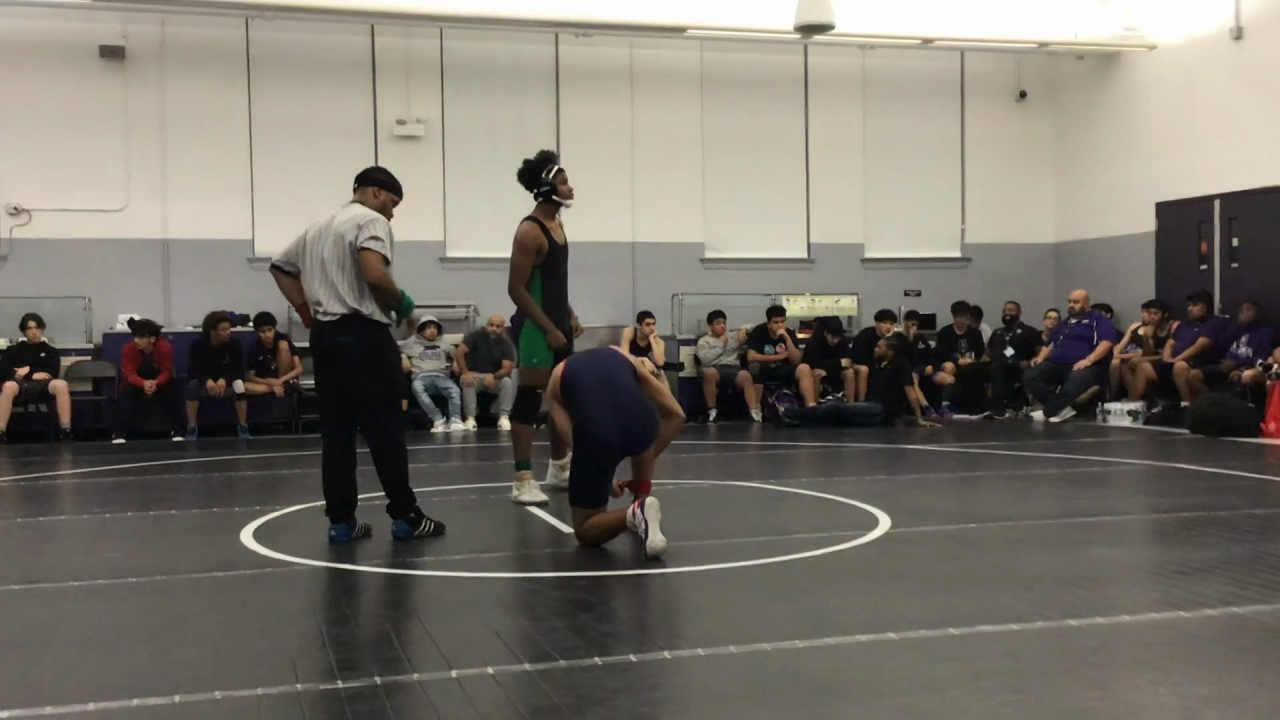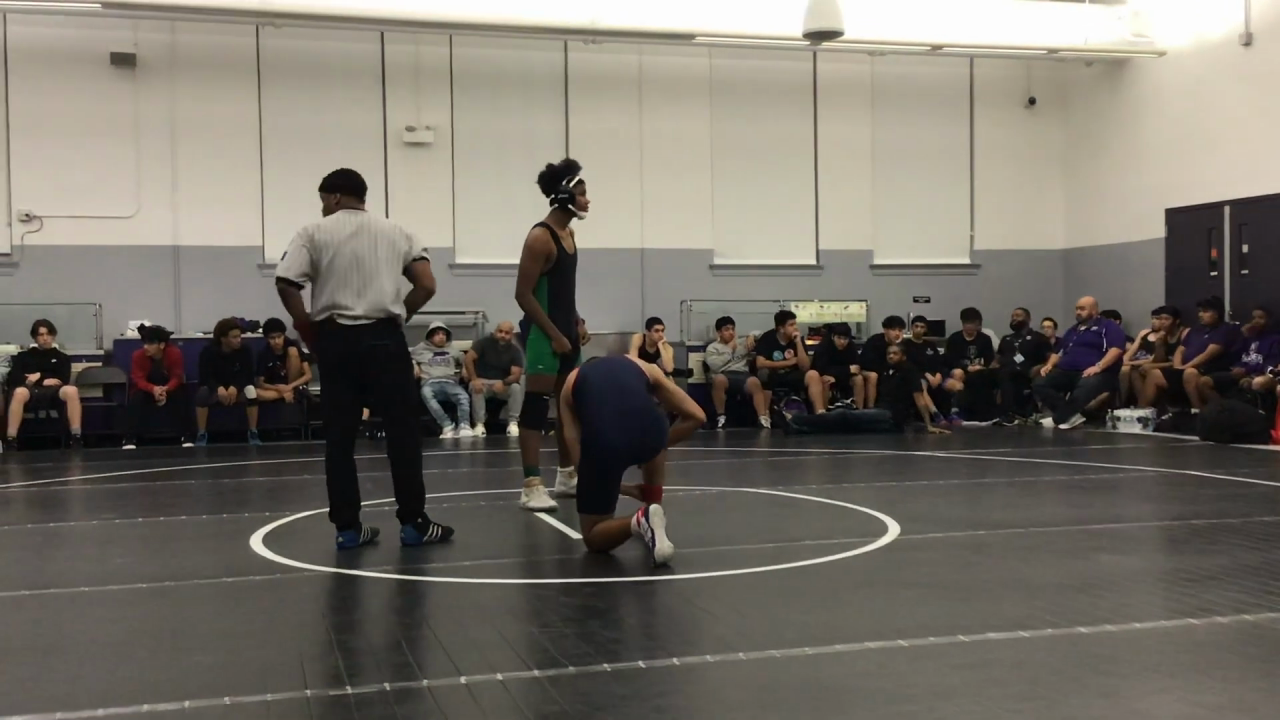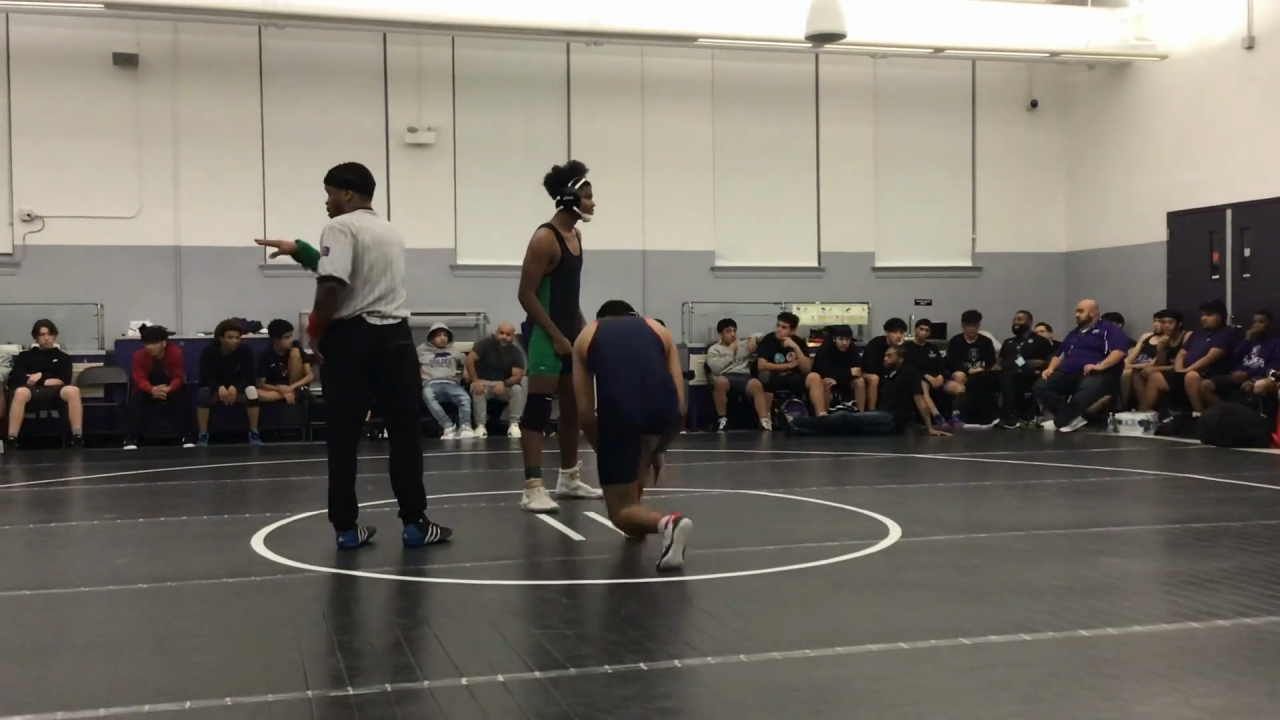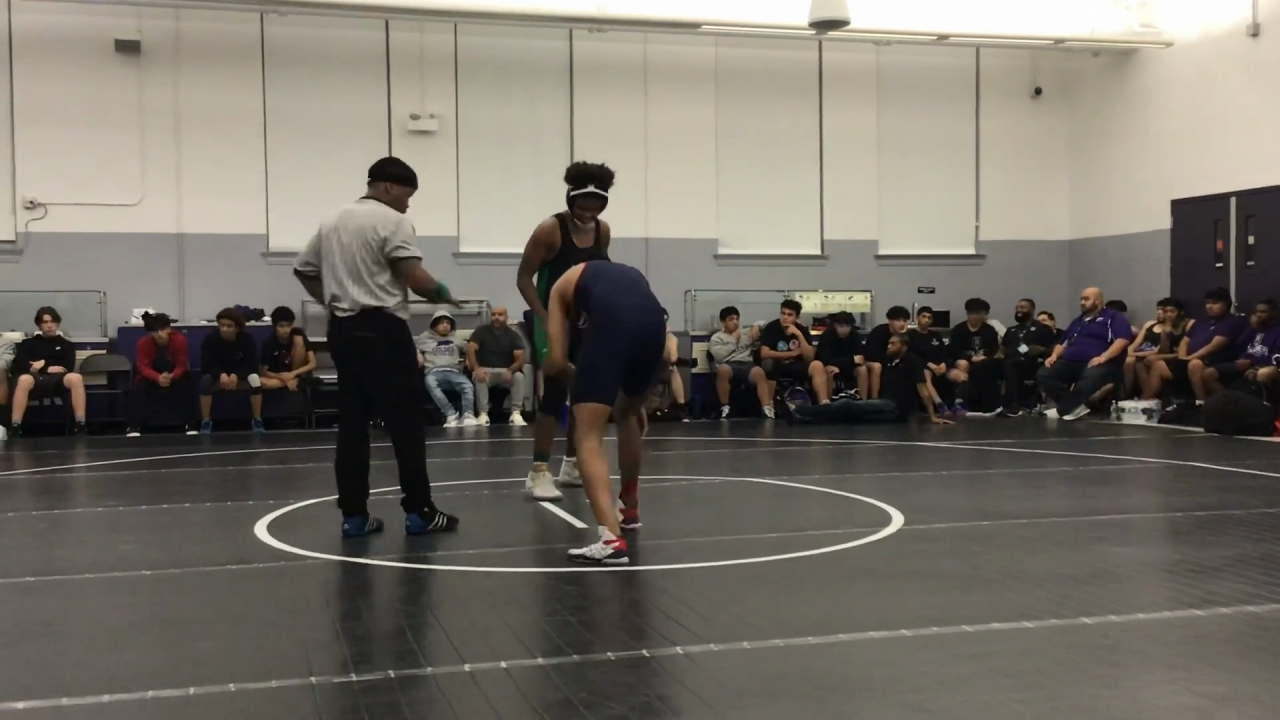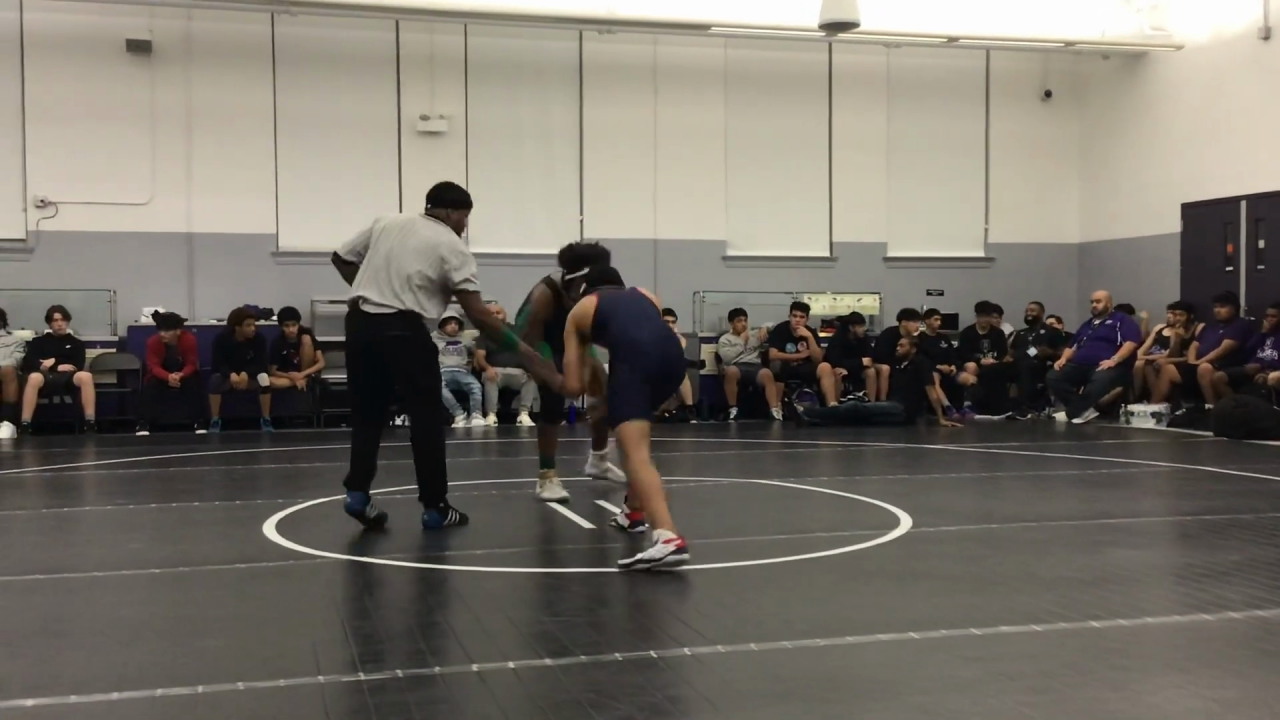
dt=0.7s
person 1, frame 1
left shoulder: (318, 227)
right shoulder: (370, 220)
left elbow: (280, 268)
right elbow: (375, 276)
left wrist: (308, 314)
right wrist: (402, 304)
left hip: (325, 335)
right hip: (361, 335)
left knee: (336, 430)
right knee: (385, 428)
left ankle: (341, 520)
right ankle: (405, 516)
person 1, frame 2
left shoulder: (314, 233)
right shoulder: (395, 233)
left elbow: (285, 283)
right elbow: (427, 285)
left wrist: (307, 328)
left hip: (334, 340)
right hip: (383, 338)
left knee: (339, 436)
right knee: (402, 432)
left ankle: (347, 527)
right ankle: (413, 522)
person 1, frame 3
left shoulder: (342, 227)
right shoulder: (390, 232)
left elbow: (333, 283)
left wrist: (316, 326)
right wrist: (299, 249)
left hip: (350, 337)
right hip: (395, 337)
left knee: (343, 437)
right knee: (404, 432)
left ankle: (346, 527)
right ankle: (414, 522)
person 1, frame 4
left shoulder: (331, 223)
right shoulder: (392, 222)
left elbow: (304, 270)
right elbow: (417, 281)
right wrist: (444, 292)
left hip: (343, 329)
right hip: (382, 329)
left knee: (353, 423)
right knee: (405, 422)
left ankle: (354, 514)
right ankle: (419, 510)
person 1, frame 5
left shoulder: (386, 223)
right shoulder: (451, 247)
left elbow: (342, 257)
right elbow: (477, 313)
right wrist: (518, 347)
left hip: (361, 323)
right hip: (402, 331)
left knee: (368, 415)
right knee: (426, 418)
left ankle: (358, 495)
right ankle: (435, 506)
person 2, frame 1
left shoulder: (557, 223)
right shoulder: (530, 231)
right elbow: (517, 289)
left wrist: (569, 316)
right wrist: (548, 328)
left hip: (558, 324)
right hip: (536, 327)
right knee: (529, 399)
left ankle: (560, 468)
right ankle: (523, 480)
person 2, frame 2
left shoulder: (569, 233)
right shoulder: (540, 237)
right elbow: (524, 294)
left wrist: (577, 323)
right wrist: (553, 335)
left hip: (566, 330)
right hip: (543, 334)
right knee: (536, 406)
left ankle: (567, 475)
right ankle: (532, 486)
person 2, frame 3
left shoulder: (575, 236)
right shoulder: (544, 239)
right elbow: (526, 294)
left wrist: (582, 324)
right wrist: (555, 336)
left hip: (570, 332)
right hip: (547, 335)
left knee: (573, 407)
right knee: (539, 407)
left ankle: (569, 478)
right ankle: (533, 488)
person 2, frame 4
left shoulder: (602, 231)
right shoulder: (550, 230)
right elbow: (524, 277)
right wrist: (544, 319)
right hip: (553, 319)
right knee: (555, 391)
left ankle: (572, 466)
right ankle: (539, 472)
person 2, frame 5
right shoulder: (545, 295)
right elbow: (529, 350)
right wrist: (557, 381)
left hip: (569, 332)
right hip: (537, 332)
right knee: (553, 393)
left ankle: (599, 461)
right ankle: (547, 477)
person 3, frame 1
left shoulder: (558, 376)
right shoulder: (623, 356)
left elbow: (573, 438)
right elbow: (675, 415)
left wrist: (606, 483)
right wrist: (651, 459)
left hip: (595, 434)
right hip: (642, 423)
left knee: (584, 531)
left ankle: (634, 514)
right ankle: (642, 504)
person 3, frame 2
left shoulder: (573, 380)
right shoulder: (641, 365)
left elbow: (580, 460)
right elbow: (696, 416)
left wrist: (625, 489)
left hip: (602, 440)
right hip: (649, 431)
left knee: (593, 537)
left ankle: (640, 521)
right ankle: (652, 510)
person 3, frame 3
left shoulder: (587, 335)
right shoulder: (656, 329)
left elbow: (586, 415)
left wrist: (605, 455)
right wrist: (657, 450)
left hip: (620, 404)
right hip: (662, 404)
left knee: (621, 509)
right knee: (638, 438)
left ankle: (667, 521)
person 3, frame 4
left shoulder: (566, 283)
right shoulder: (632, 274)
left elbow: (557, 362)
right elbow: (663, 357)
right wrist: (638, 402)
left hip: (611, 324)
right hip: (653, 323)
left knee: (588, 437)
right knee: (628, 415)
left ankle: (611, 539)
right ankle: (629, 508)
person 3, frame 5
left shoulder: (580, 310)
right shoulder: (644, 295)
left elbow: (573, 387)
left hip: (634, 356)
right hip: (672, 353)
left knee: (634, 453)
right knee: (636, 431)
left ankle: (668, 538)
right ankle: (635, 509)
